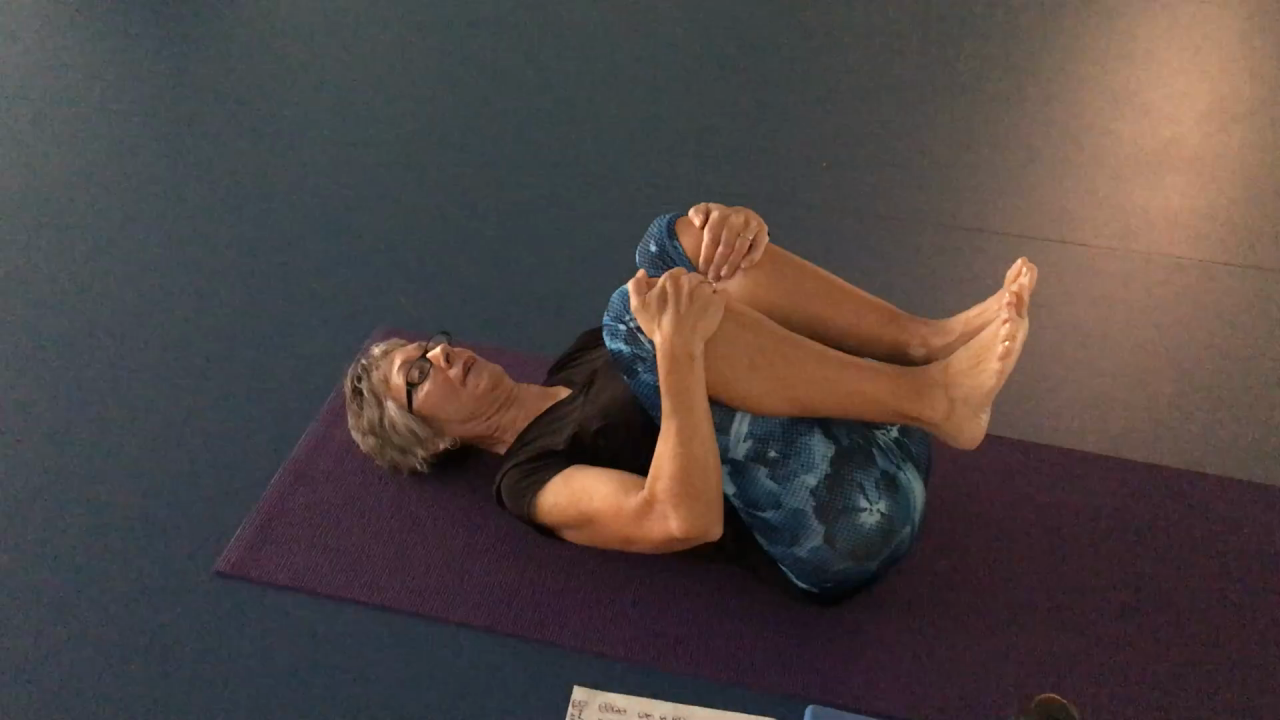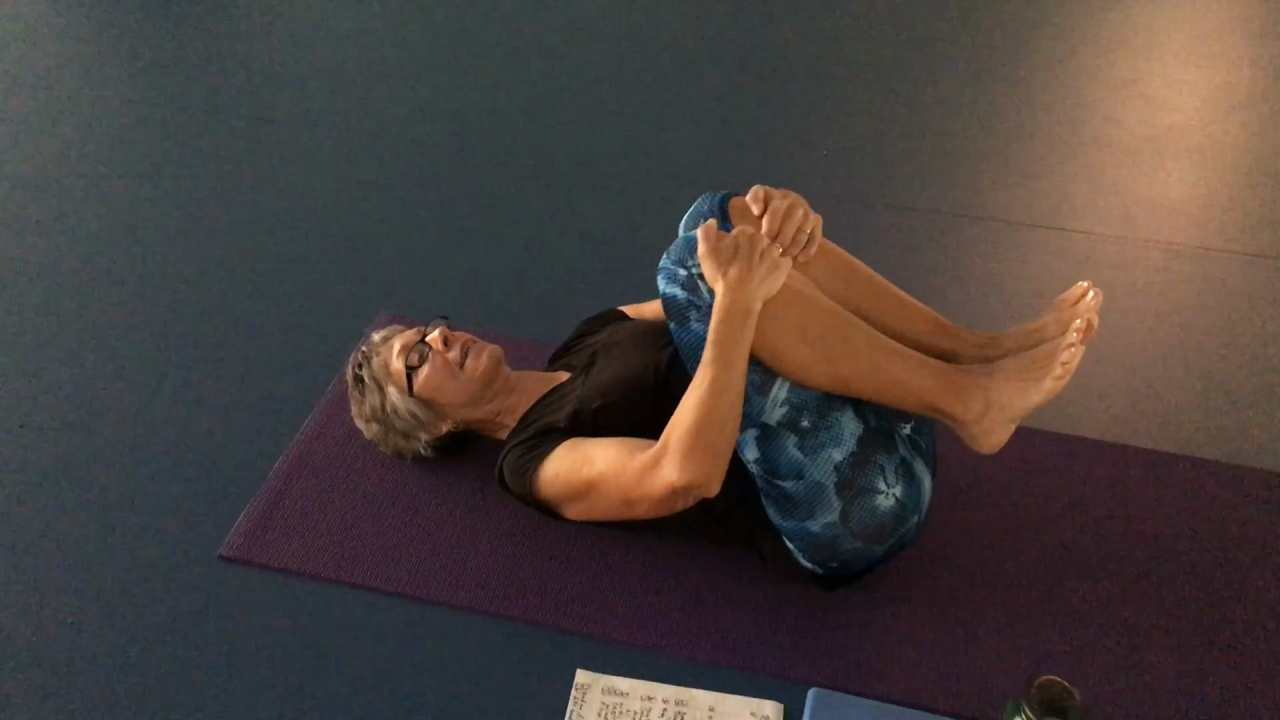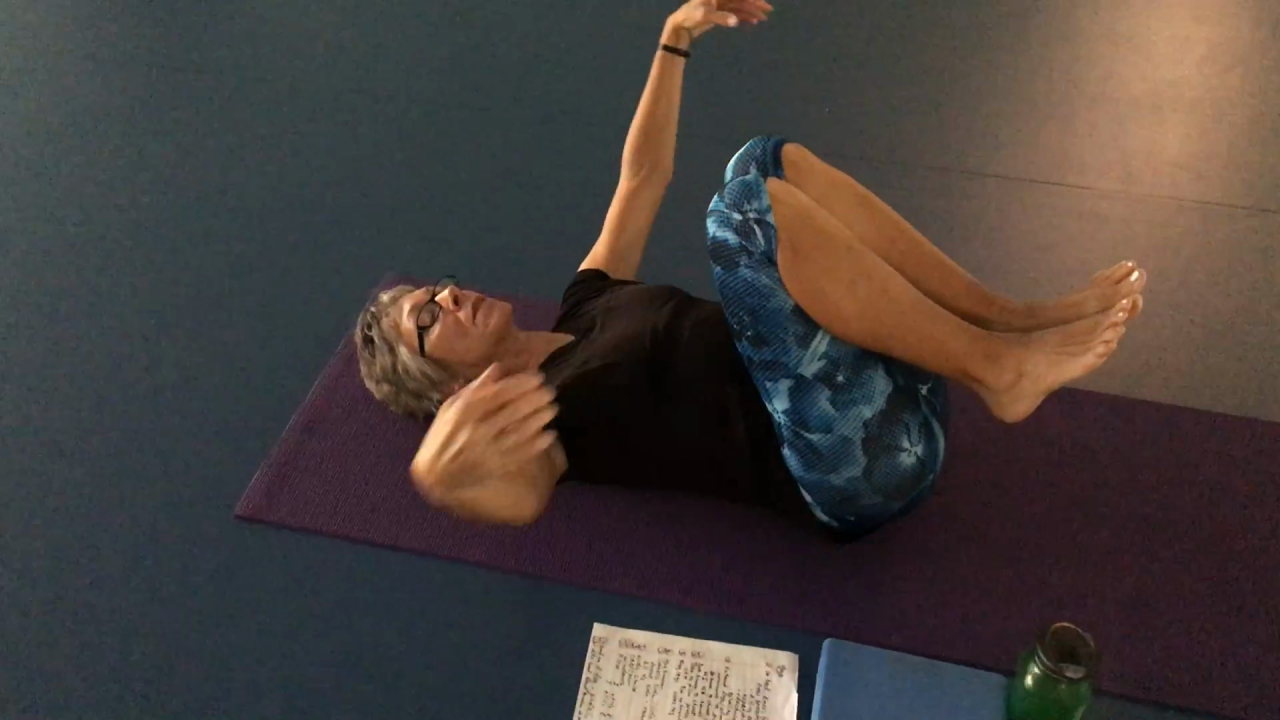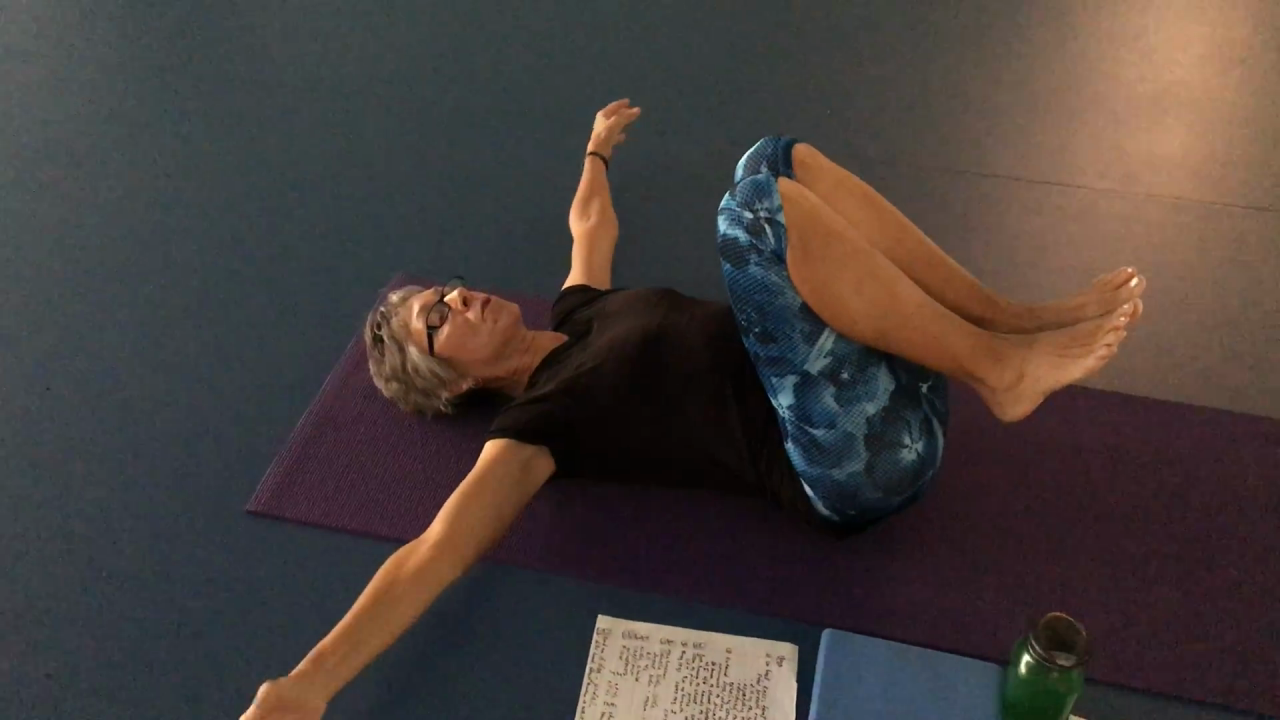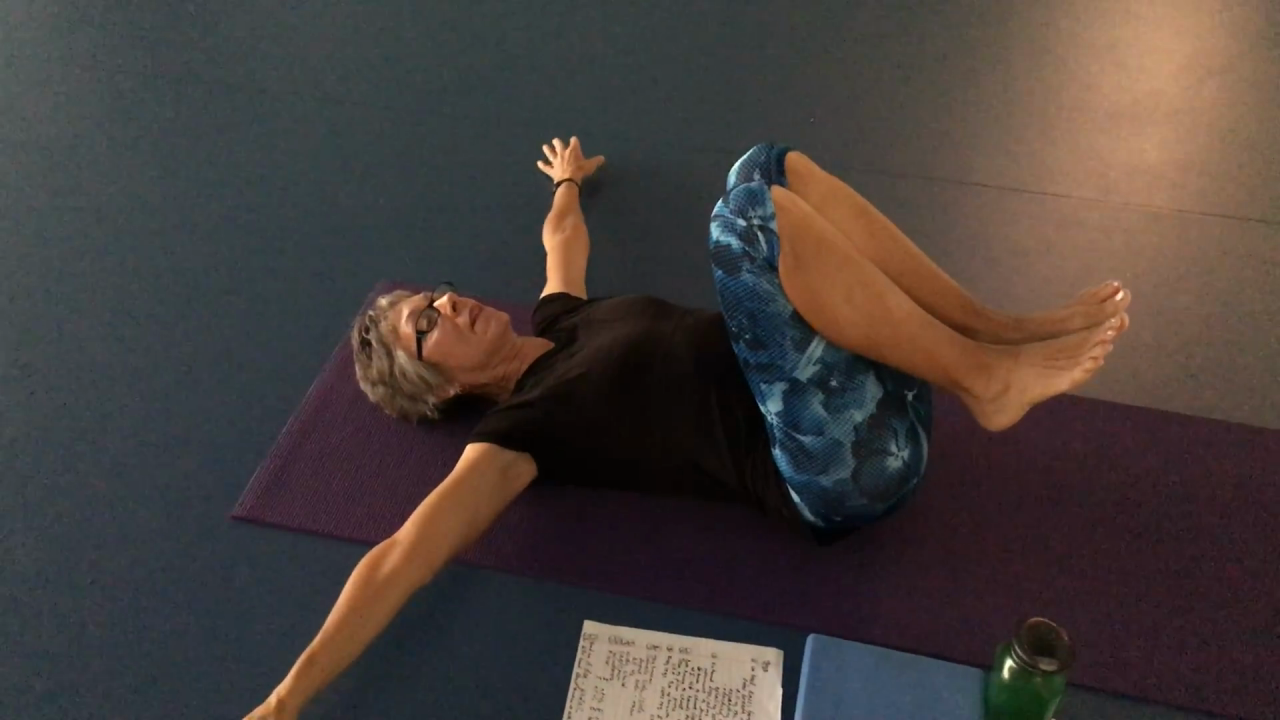
dt=1s
person 1, frame 1
left shoulder: (590, 356)
right shoulder: (532, 481)
left elbow: (746, 316)
right elbow: (689, 521)
left wrist: (737, 228)
right wrist: (676, 347)
left hip: (872, 443)
right hip: (847, 523)
left knee: (684, 241)
right knee: (639, 325)
left ankle: (927, 343)
right ankle: (936, 397)
person 1, frame 2
left shoulder: (591, 336)
right shoulder: (537, 463)
left elbow: (747, 285)
right elbow: (686, 477)
left wrist: (780, 214)
right wrist: (735, 300)
left hip: (881, 437)
right hip: (848, 511)
left knee: (722, 221)
right knee: (699, 266)
left ankle: (973, 352)
right ankle: (969, 399)
person 1, frame 3
left shoulder: (586, 305)
right shoulder: (536, 414)
left elbow: (644, 174)
right elbow: (512, 498)
right wrist: (448, 466)
left hip: (893, 401)
right hip: (859, 467)
left knee: (768, 166)
right knee: (751, 211)
left ankle: (1012, 320)
right ankle: (997, 369)
person 1, frame 4
left shoulder: (577, 315)
right shoulder: (534, 426)
left elbow: (593, 222)
right elbow: (434, 552)
left wrist: (598, 148)
left hip: (885, 393)
right hip: (851, 459)
left knee: (777, 165)
right knee: (761, 212)
left ankle: (1014, 321)
right ankle: (1001, 370)
person 1, frame 5
left shoulder: (558, 320)
right shoulder: (517, 431)
left elbow: (564, 235)
right elbow: (401, 559)
left wrist: (569, 180)
left hip: (872, 403)
right hip: (840, 467)
left knee: (770, 171)
right knee: (752, 216)
left ankle: (1003, 330)
right ankle: (989, 377)
